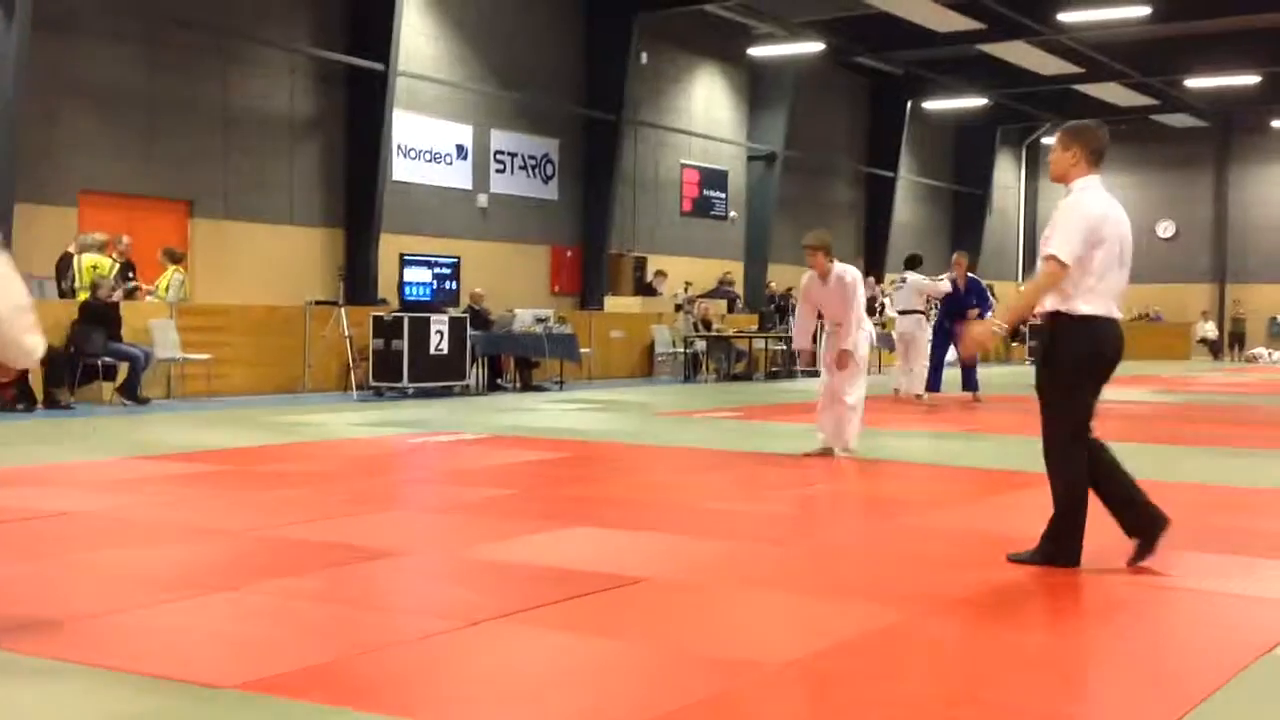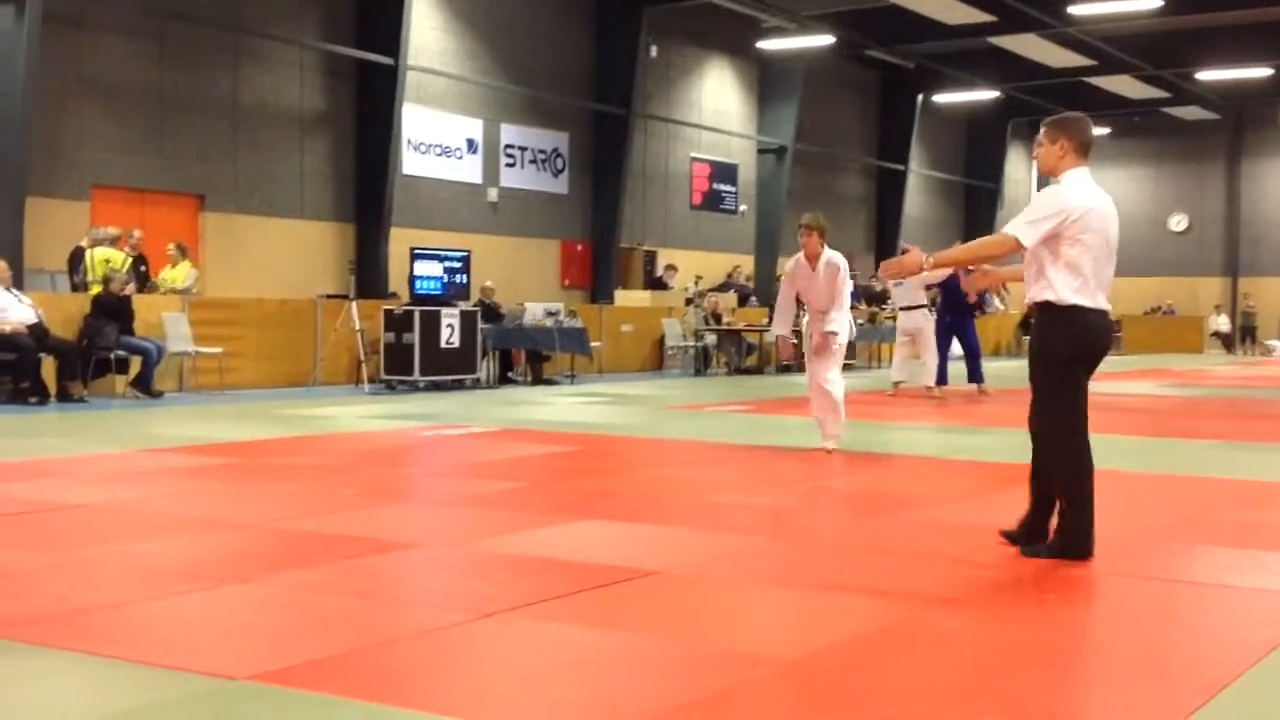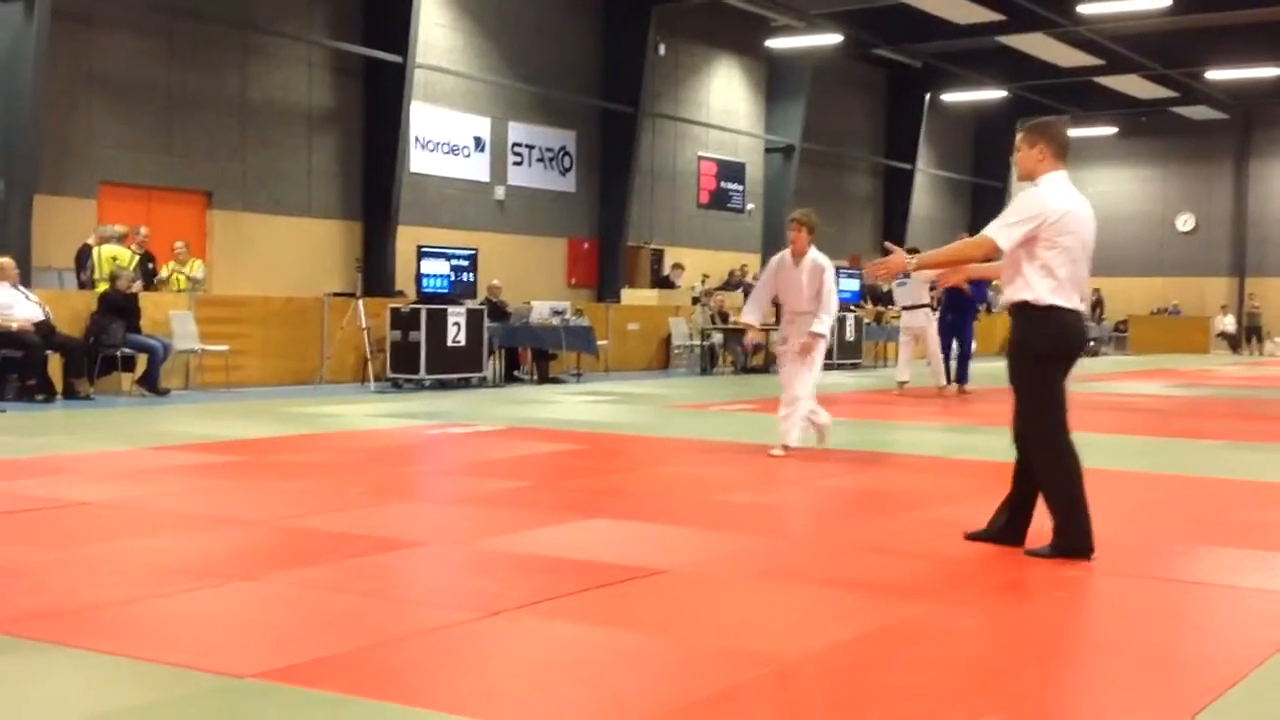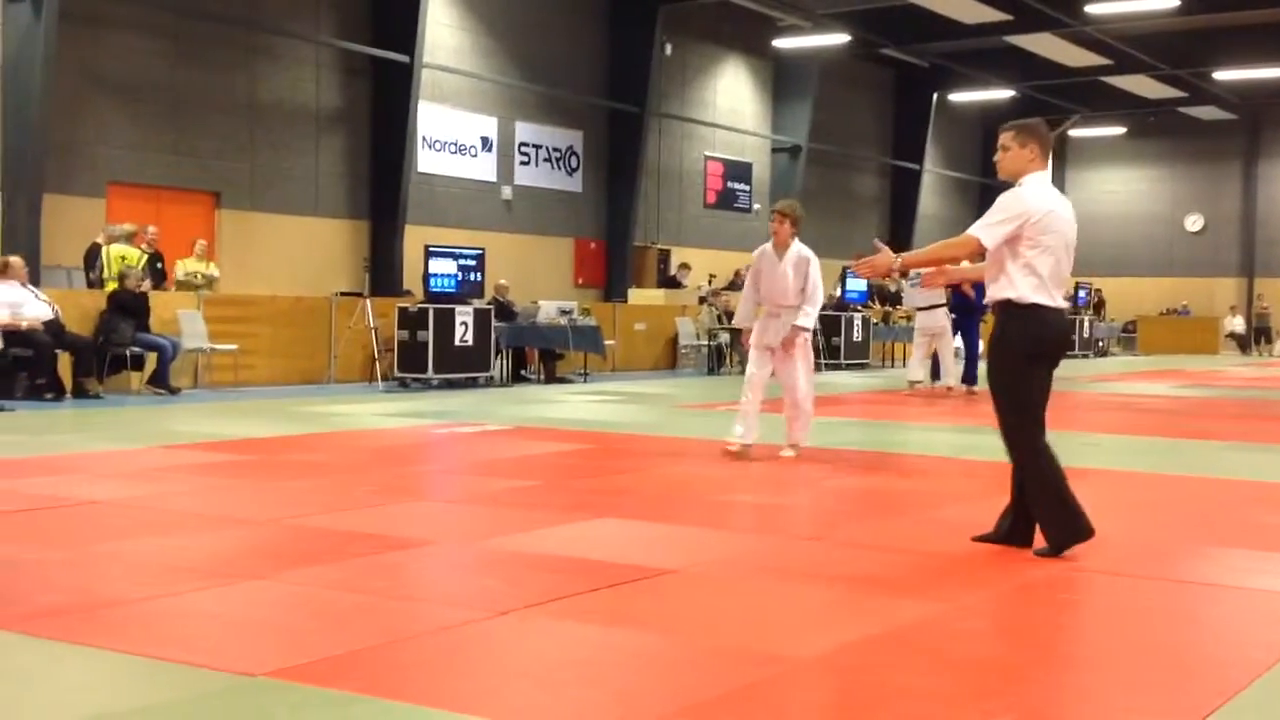
dt=0.3s
person 1, frame 1
left shoulder: (1078, 205)
right shoulder: (1109, 208)
left elbow: (1051, 274)
left wrist: (997, 322)
left hip: (1074, 336)
right hip: (1101, 332)
left knee: (1062, 441)
right knee: (1074, 438)
left ankle: (1062, 545)
right ankle: (1140, 518)
person 1, frame 2
left shoulder: (1063, 197)
right shoulder: (1100, 200)
left elbow: (1000, 245)
left wrist: (929, 262)
right wrist: (1002, 276)
left hip: (1065, 324)
right hip: (1090, 321)
left knee: (1062, 431)
right knee: (1054, 426)
left ankle: (1074, 538)
right ankle: (1037, 526)
person 1, frame 3
left shoulder: (1040, 199)
right shoulder: (1075, 202)
left elbow: (980, 246)
left wrist: (911, 263)
right wrist: (970, 273)
left hip: (1040, 324)
right hip: (1062, 322)
left knee: (1046, 431)
right knee: (1033, 428)
left ankle: (1073, 536)
right ankle: (1010, 524)
person 1, frame 4
left shoulder: (1023, 199)
right shoulder: (1057, 204)
left elbow: (965, 245)
left wrist: (898, 261)
right wrist: (957, 275)
left hip: (1023, 322)
right hip: (1047, 321)
left knee: (1021, 428)
right knee: (1025, 425)
left ankle: (1067, 523)
right ankle: (1018, 525)
person 2, frame 1
left shoulder: (849, 276)
right shoulder: (808, 281)
left elbow: (853, 317)
right elbow: (805, 317)
left wrist: (845, 349)
right wrist: (804, 348)
left hip: (855, 336)
right hip: (832, 334)
left knee: (847, 393)
right knee: (828, 393)
left ankle: (847, 444)
right ankle: (827, 443)
person 2, frame 2
left shoulder: (836, 262)
right shoulder: (793, 265)
left elbow: (841, 302)
right elbow: (785, 302)
left wrist: (827, 335)
right wrist: (783, 337)
left hip: (835, 325)
right hip: (813, 324)
left knee: (826, 379)
right knee: (815, 383)
left ankle: (832, 435)
right ankle: (828, 434)
person 2, frame 3
left shoulder: (821, 264)
right shoulder: (778, 261)
left elbow: (829, 303)
right elbow: (762, 294)
left wrist: (814, 335)
right wrist: (752, 327)
left hip: (811, 330)
right hip: (788, 328)
left knee: (797, 388)
right knee: (792, 387)
left ankle: (788, 441)
right ankle: (820, 420)
person 2, frame 4
left shoulder: (805, 257)
right shoulder: (761, 255)
left elbow: (814, 297)
right elbow: (751, 292)
left wrist: (797, 330)
right wrist: (745, 327)
left hip: (793, 326)
right hip: (766, 323)
left knee: (797, 389)
right knee: (753, 381)
left ankle: (795, 441)
right ankle: (743, 439)
